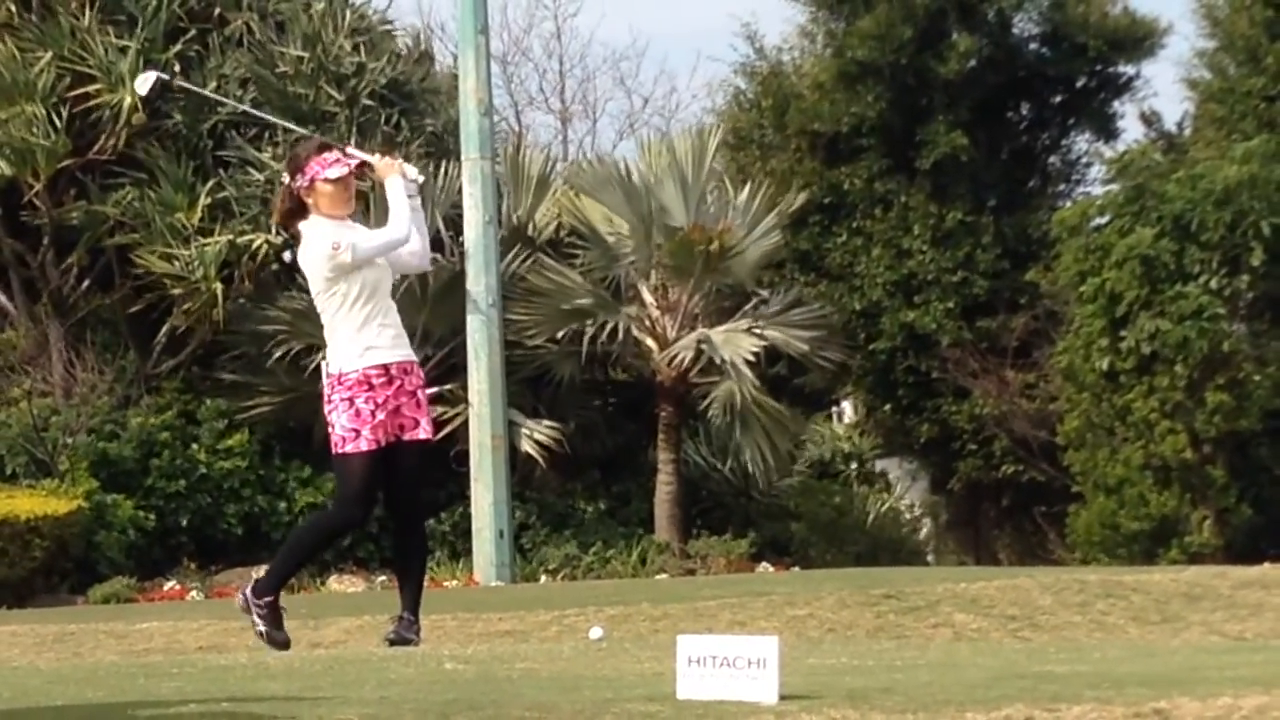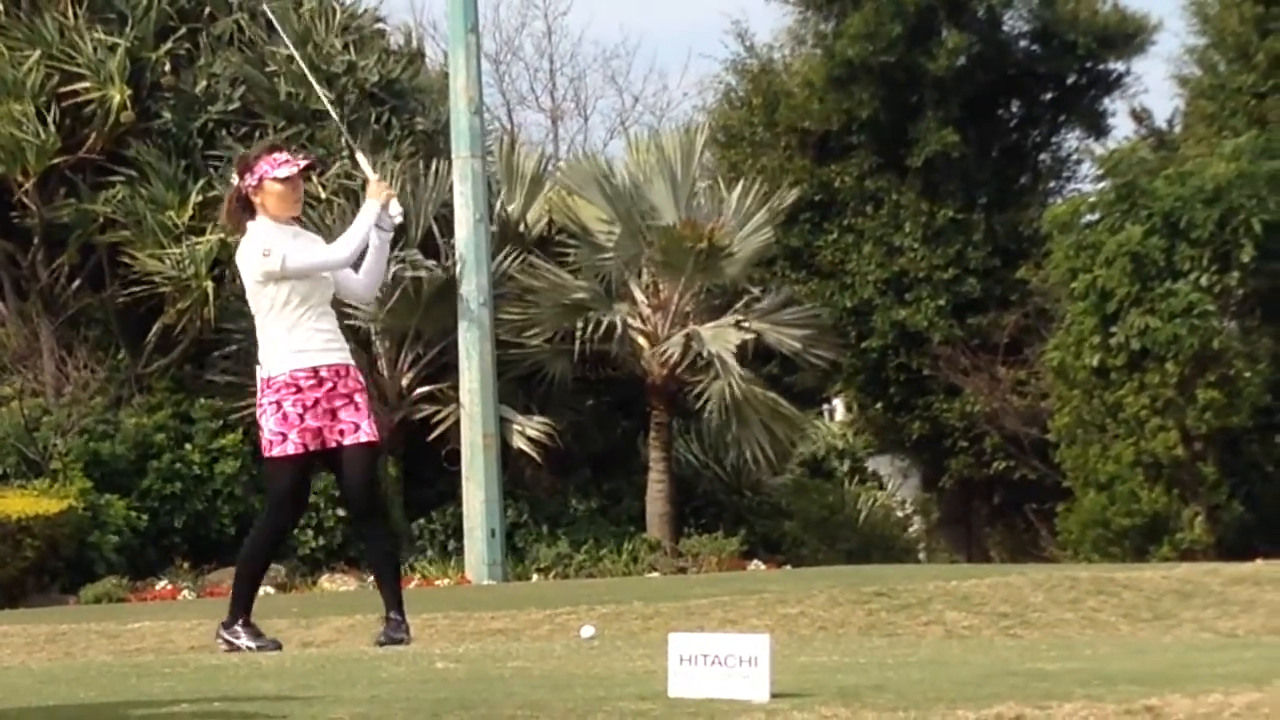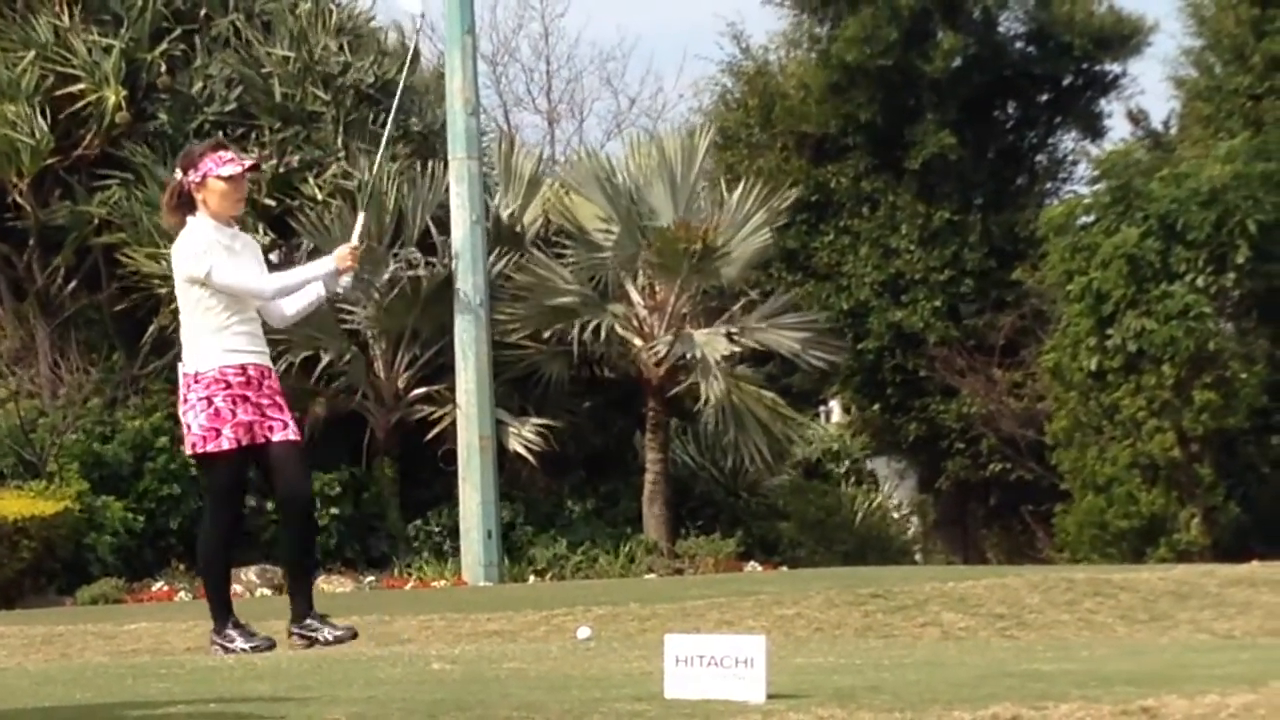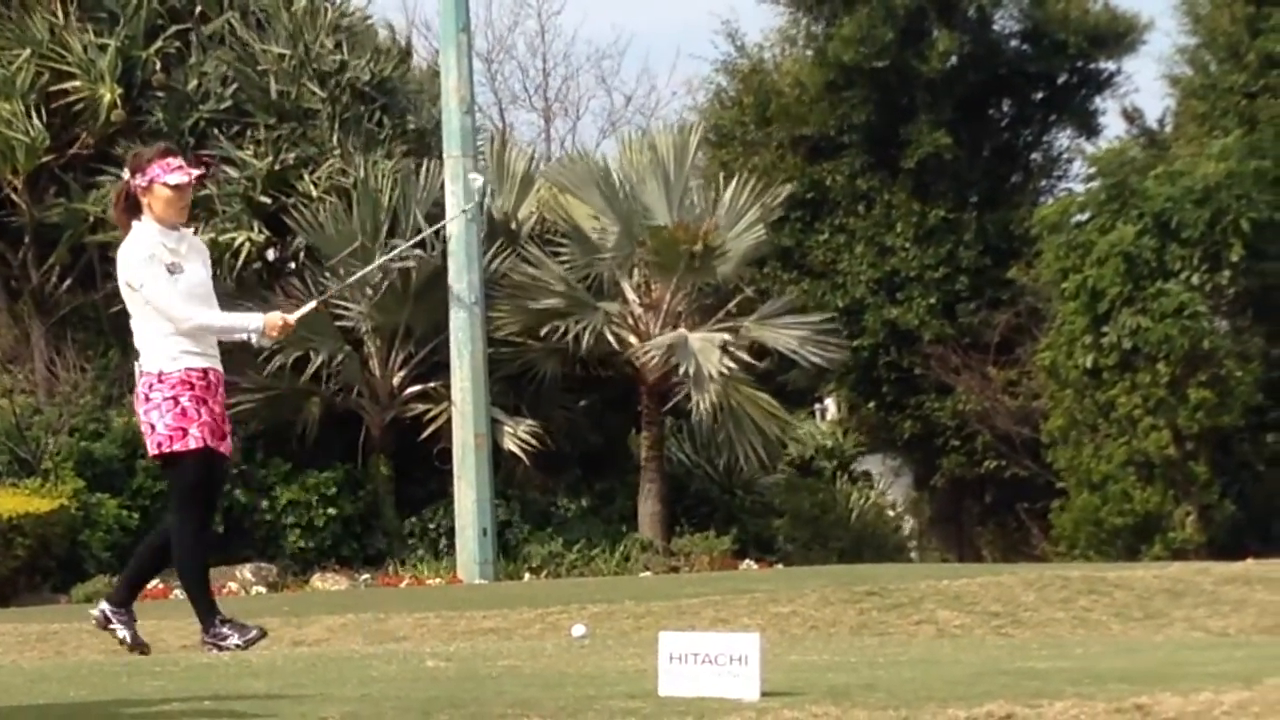
dt=0.3s
person 1, frame 1
left shoulder: (353, 234)
right shoulder: (322, 244)
left elbow: (417, 258)
right elbow: (397, 235)
left wrist: (407, 189)
right wrist: (392, 181)
left hip: (402, 375)
right hip: (356, 383)
left knee: (407, 503)
right knee: (353, 504)
left ankle: (409, 614)
right ankle: (263, 591)
person 1, frame 2
left shoulder: (306, 240)
right shoulder: (257, 248)
left elbow: (362, 289)
right elbow: (337, 255)
left wrist: (383, 224)
right wrist: (371, 205)
left hip: (341, 380)
right hip: (288, 387)
left knee: (367, 503)
right knee: (283, 509)
left ankle: (395, 614)
right ankle: (235, 621)
person 1, frame 3
left shoulder: (244, 243)
right shoulder: (192, 246)
left elbow: (272, 313)
right elbow: (265, 288)
left wrist: (326, 285)
right wrist: (329, 265)
left hip: (260, 380)
right hip: (211, 385)
left knee: (298, 499)
right knee: (225, 508)
left ankle: (304, 614)
right ankle: (225, 626)
person 1, frame 4
left shoulder: (193, 246)
right shoulder: (136, 251)
right elbow: (186, 318)
left wrist: (260, 326)
right wrist: (257, 324)
left hip: (206, 382)
right hip: (167, 386)
left knee: (195, 512)
right knee: (191, 507)
left ankle: (118, 604)
right ankle: (211, 623)
